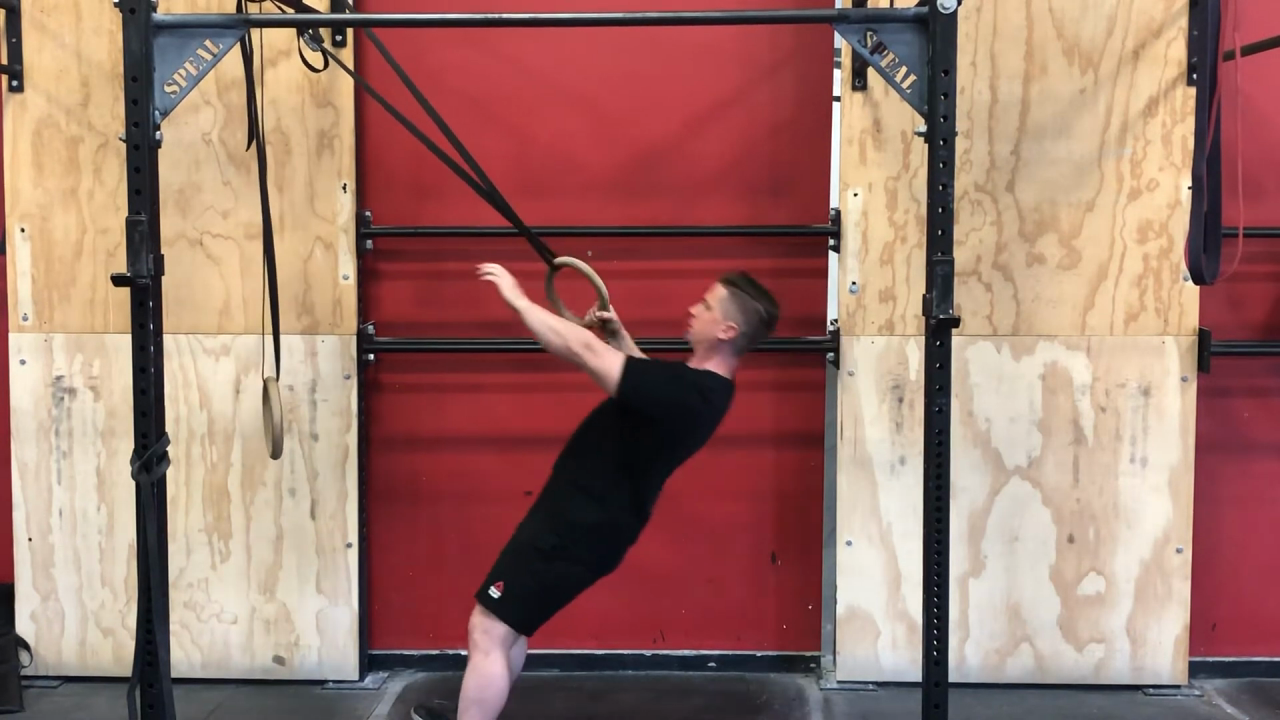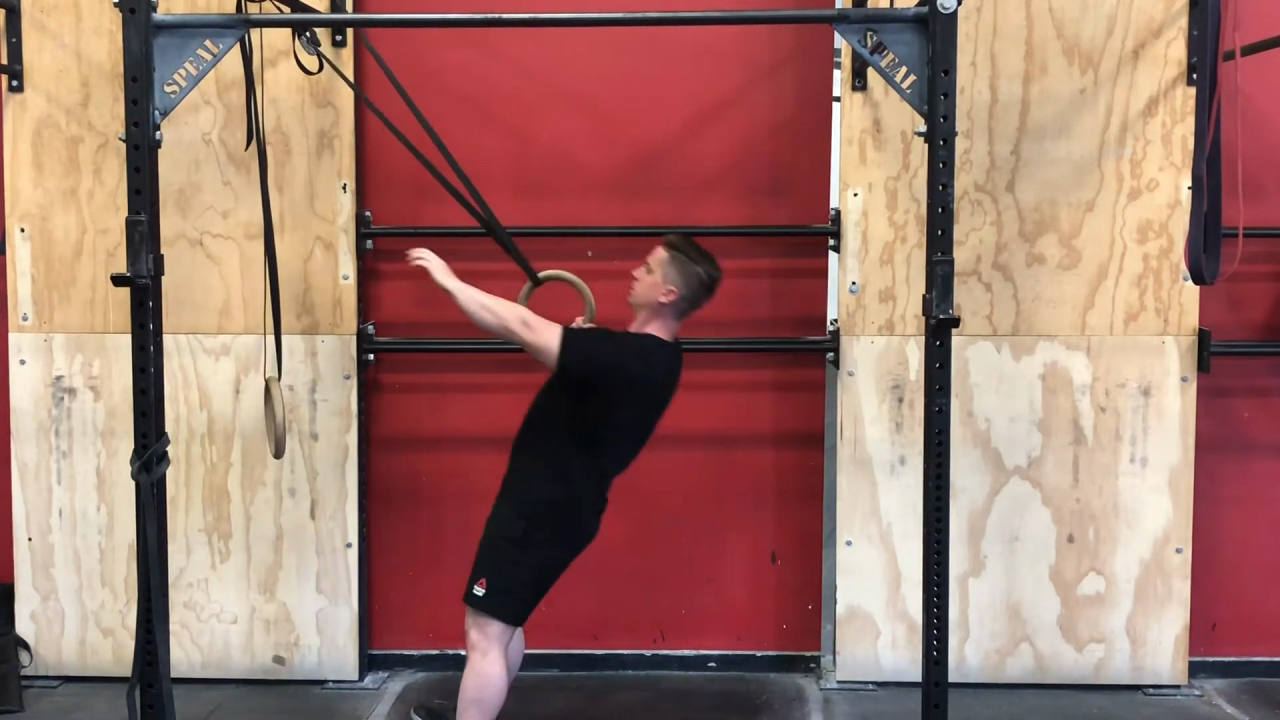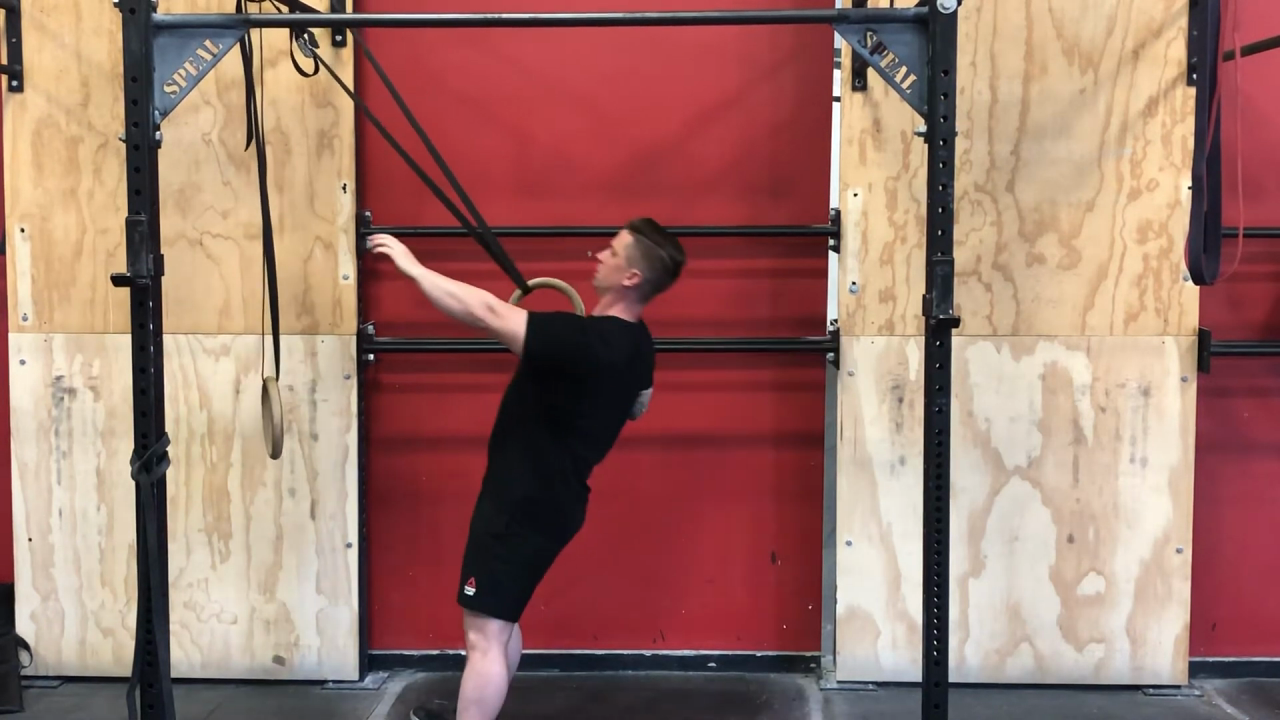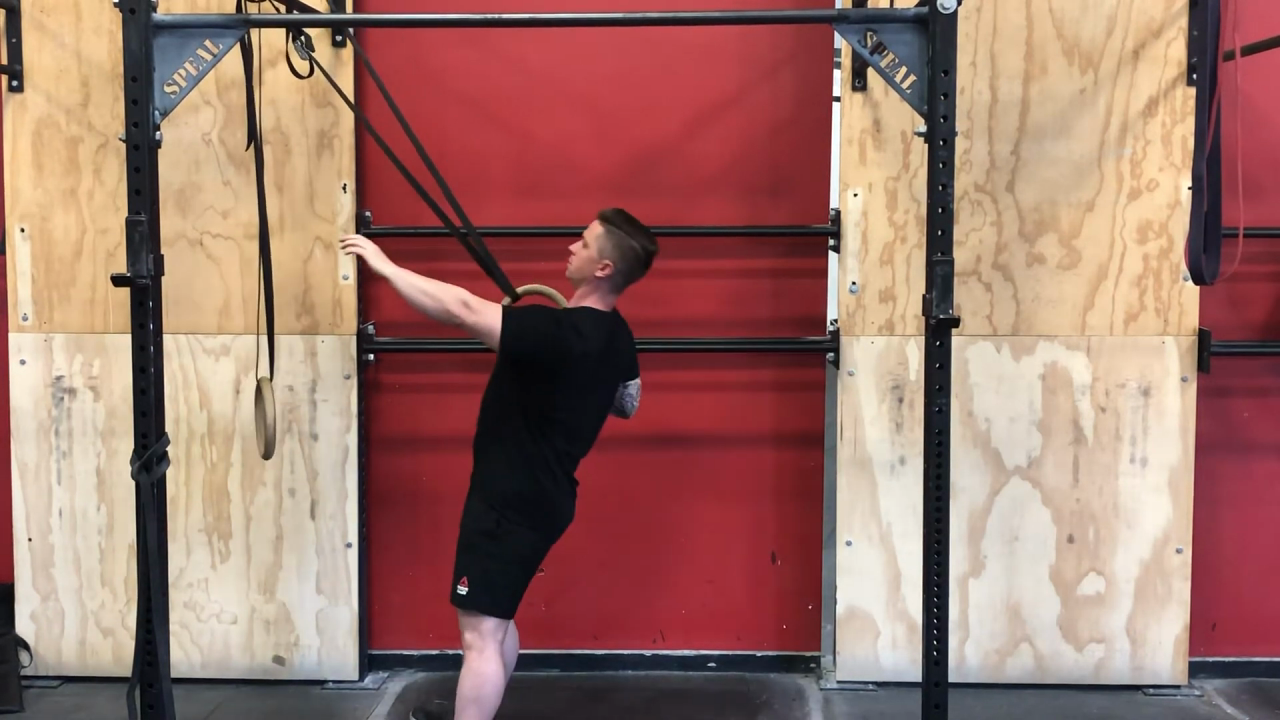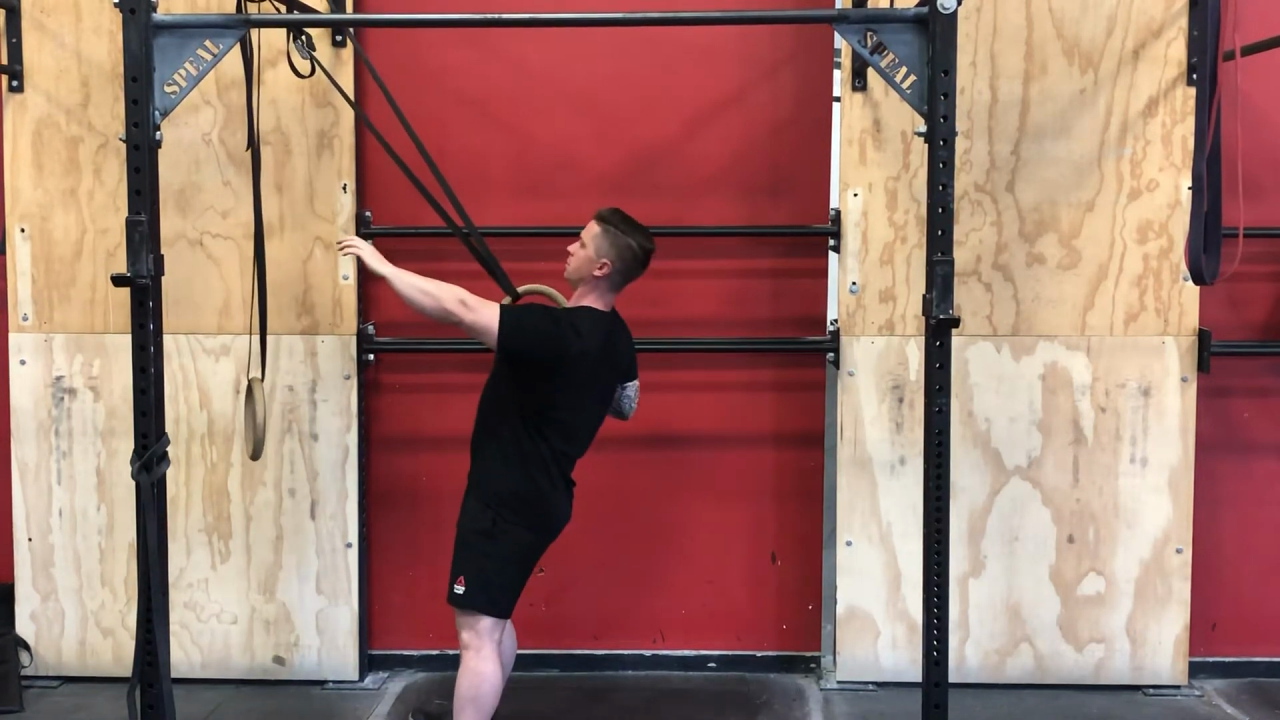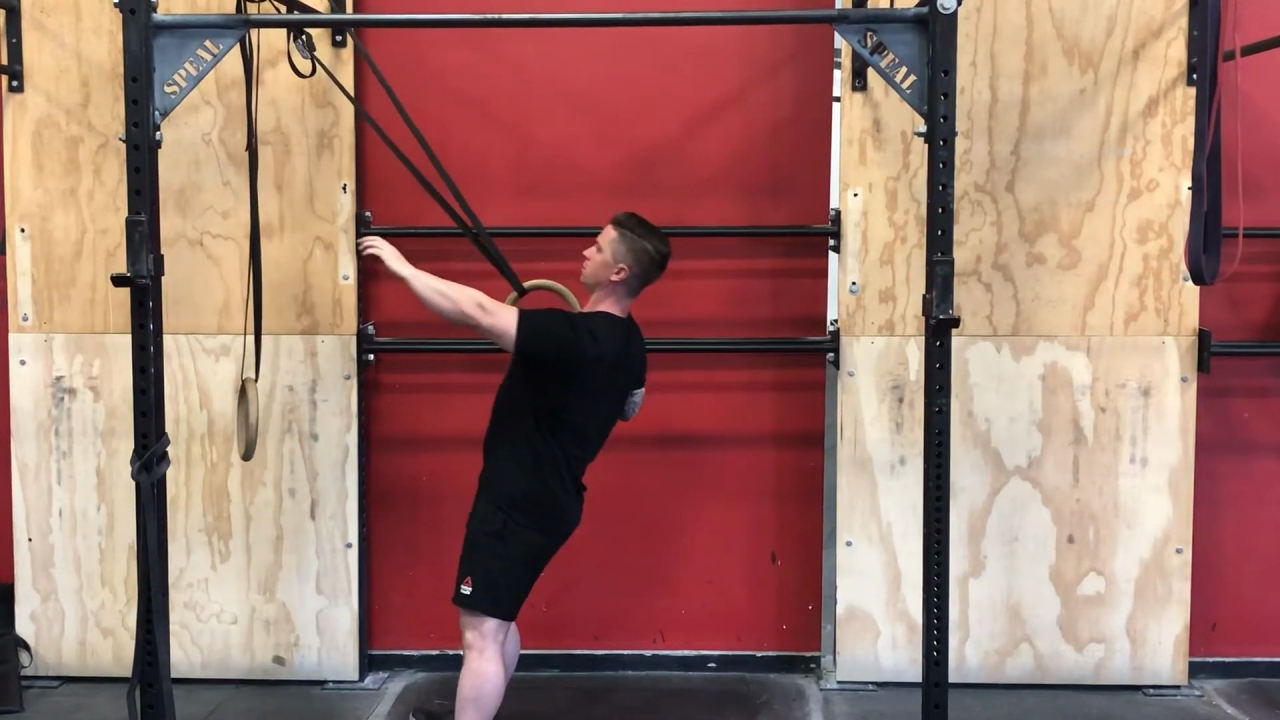
dt=0.2s
person 1, frame 1
left shoulder: (686, 393)
right shoulder: (699, 382)
left elbow: (585, 352)
right elbow: (646, 375)
left wrist: (517, 298)
right wrist: (617, 332)
left hip: (578, 526)
right hip: (584, 514)
left knee: (488, 632)
right knee: (506, 625)
person 1, frame 2
left shoulder: (628, 358)
right shoulder: (655, 354)
left elbow: (523, 328)
left wrist: (448, 279)
right wrist: (589, 340)
left hip: (542, 509)
right hip: (557, 501)
left knee: (486, 634)
right knee: (502, 623)
person 1, frame 3
left shoulder: (588, 341)
right shoulder: (630, 342)
left elbow: (488, 313)
right elbow: (636, 407)
left wrist: (412, 266)
left hip: (524, 503)
right hip: (545, 498)
left knee: (485, 634)
right knee: (501, 622)
person 1, frame 4
left shoulder: (562, 334)
right shoulder: (613, 335)
left elbow: (462, 309)
right elbow: (627, 404)
left wrist: (385, 265)
left hip: (513, 501)
right hip: (534, 495)
left knee: (480, 633)
right knee: (497, 621)
person 1, frame 5
left shoulder: (560, 332)
right shoulder: (612, 335)
left elbow: (459, 307)
right elbow: (626, 406)
left wrist: (383, 266)
left hip: (510, 500)
right hip: (533, 495)
left knee: (478, 633)
right knee: (494, 622)
person 1, frame 6
left shoulder: (577, 337)
right shoulder: (624, 341)
left elbow: (477, 311)
right elbow: (629, 408)
left wrist: (403, 267)
left hip: (520, 502)
right hip: (543, 497)
left knee: (481, 633)
right knee: (499, 622)
